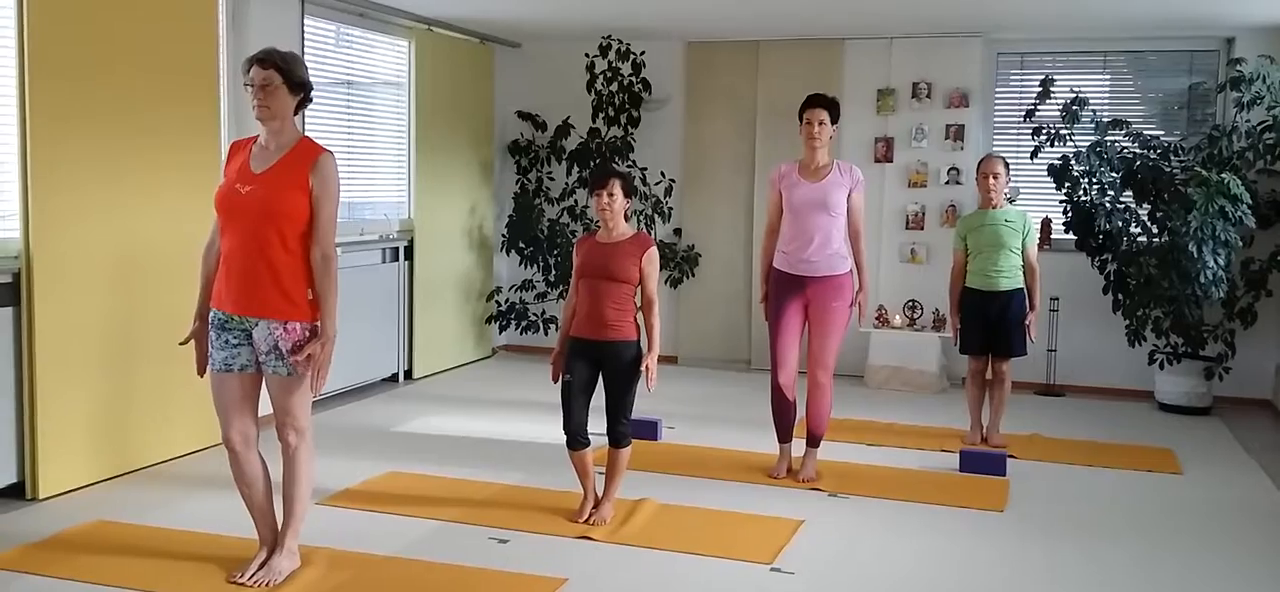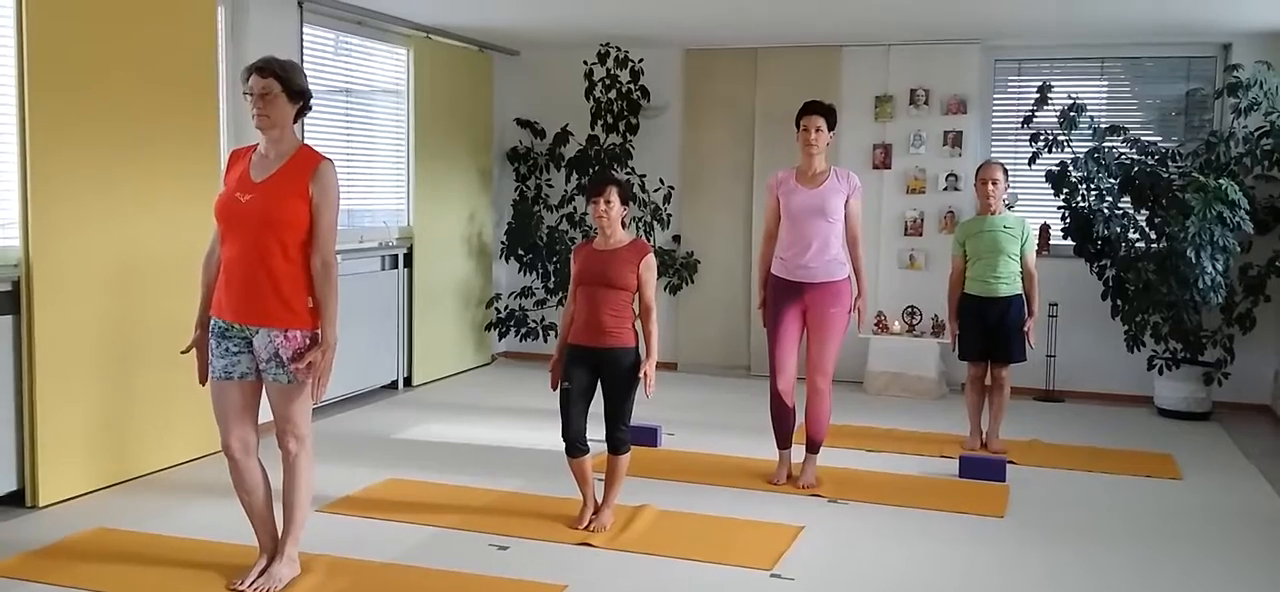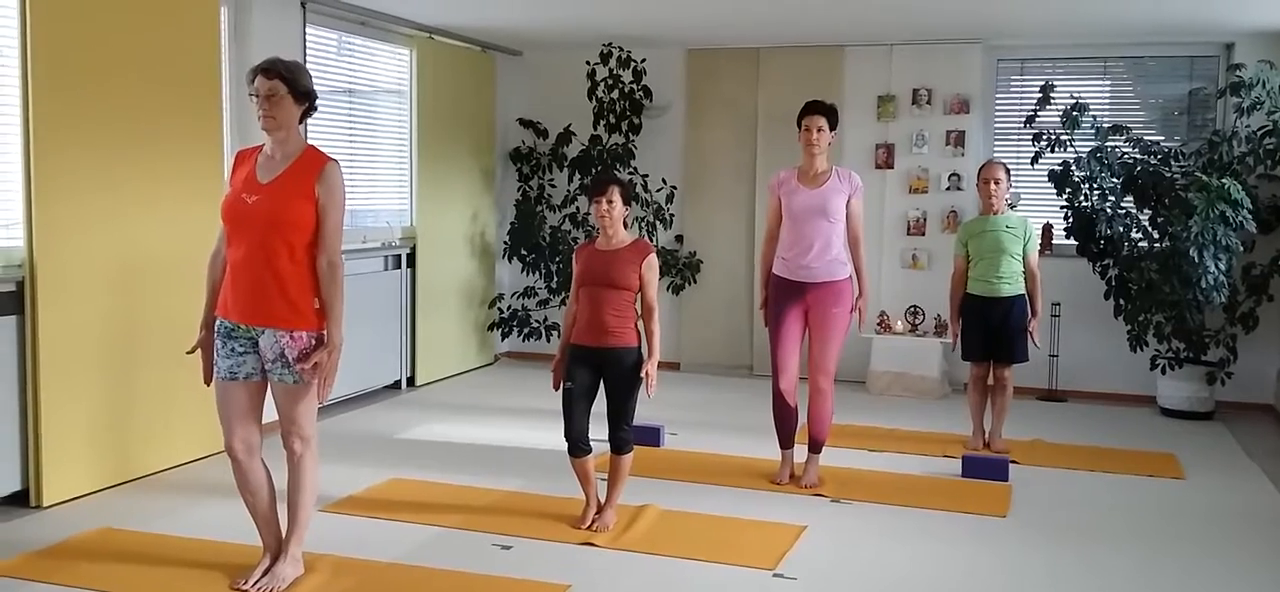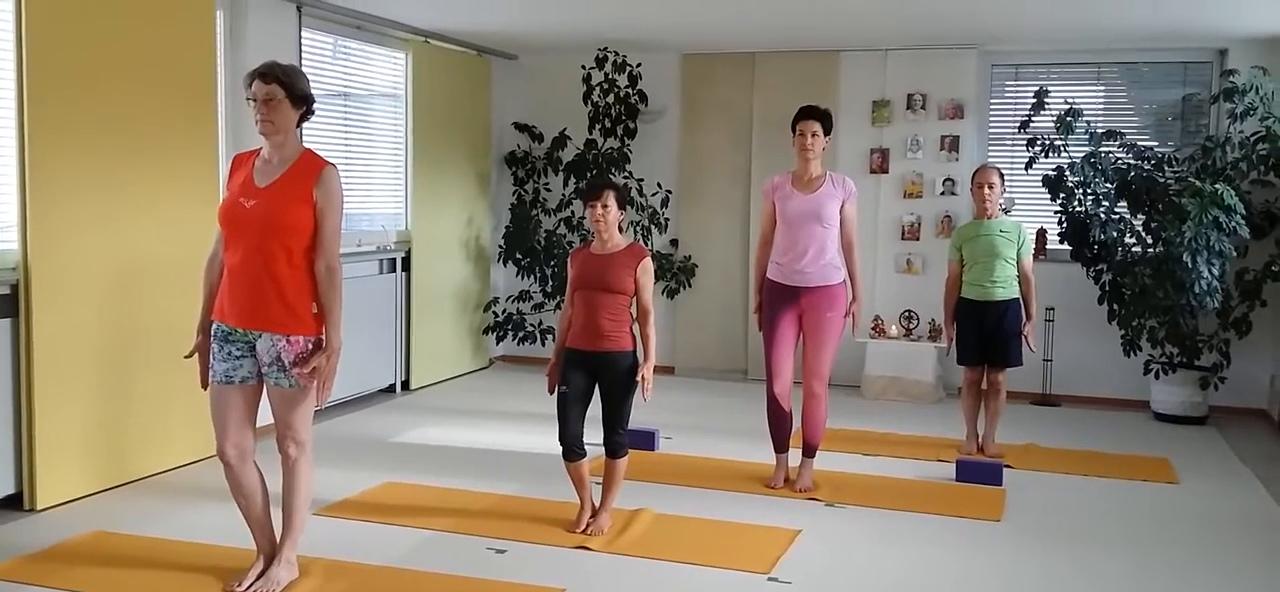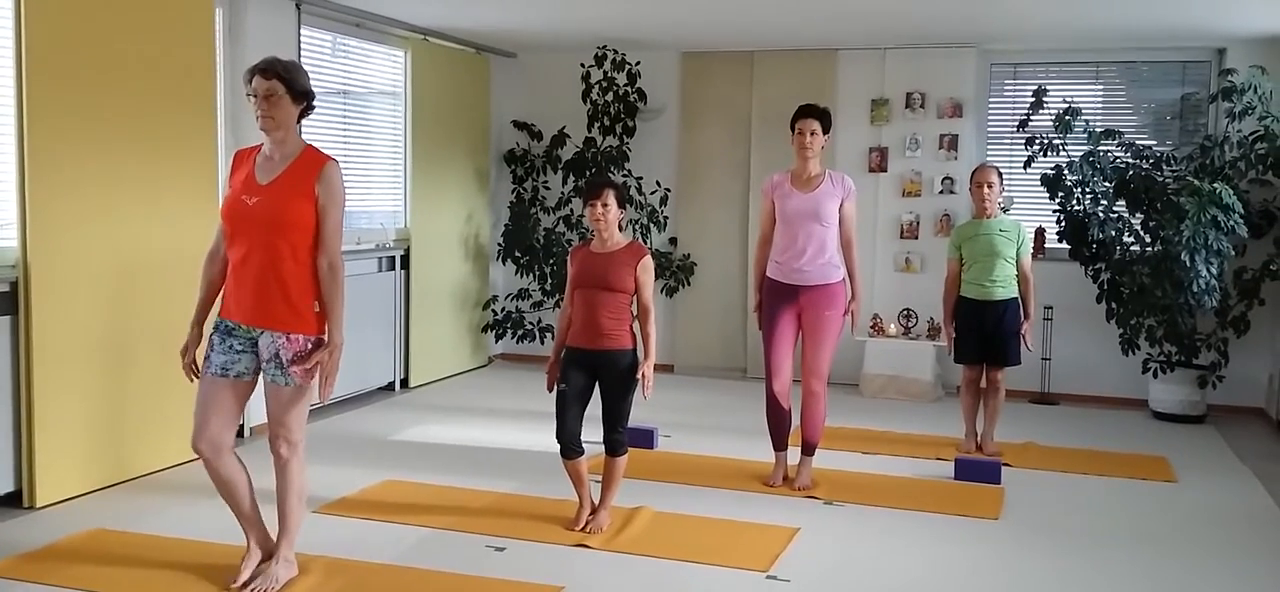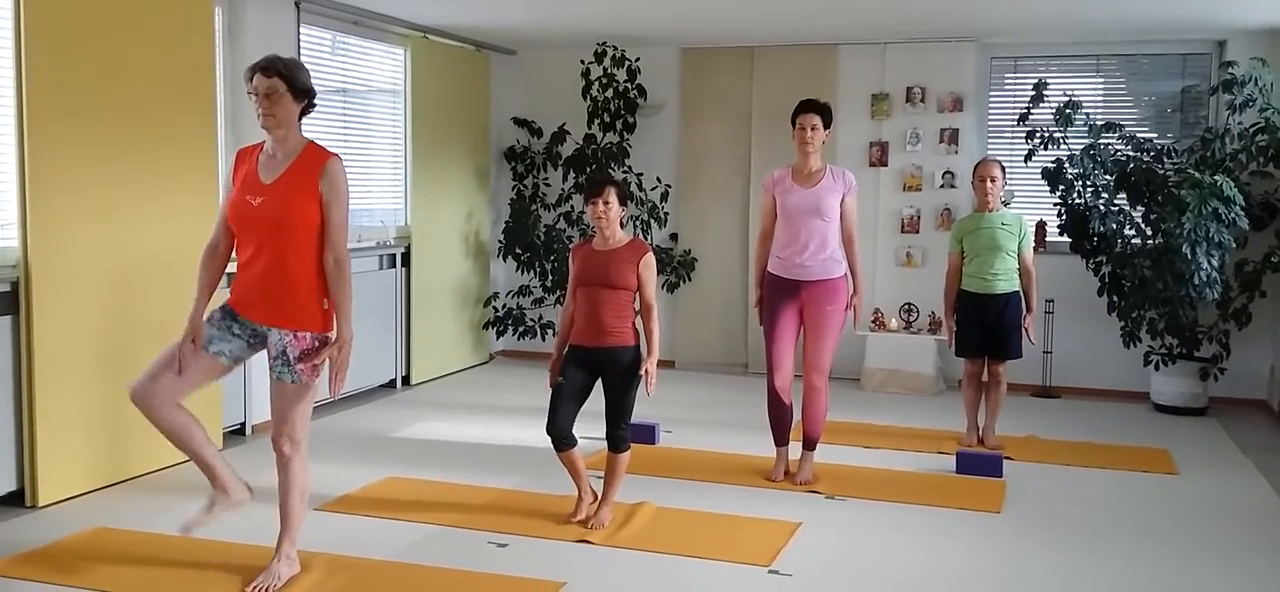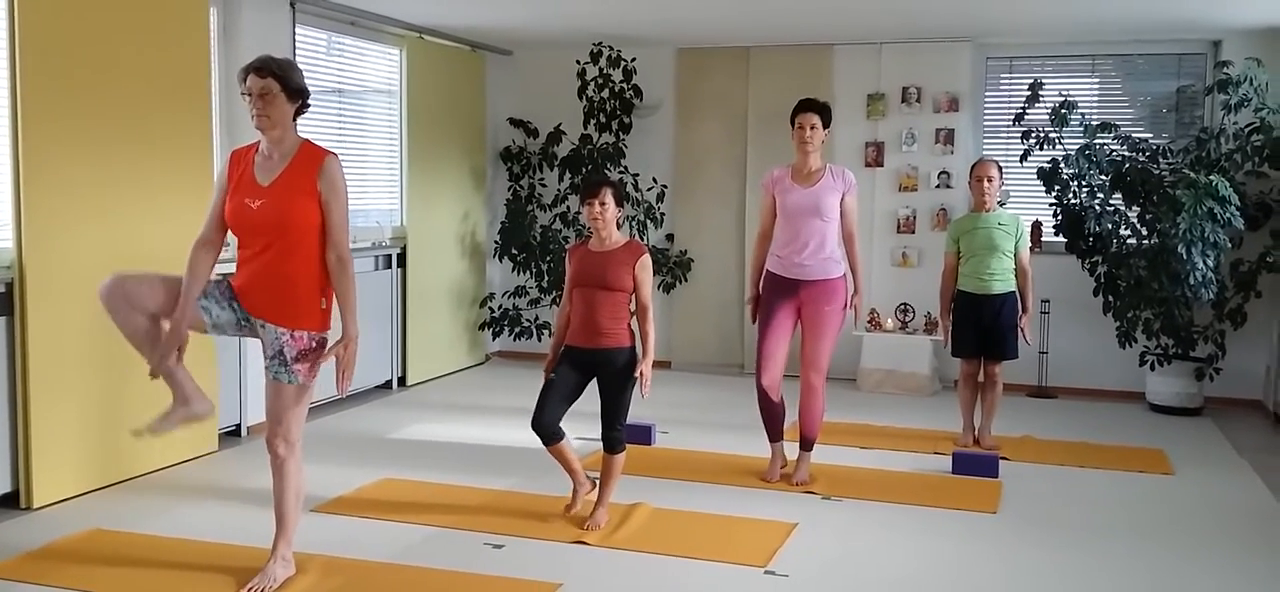
dt=0.3s
person 1, frame 1
left shoulder: (317, 162)
right shoulder: (236, 153)
left elbow: (323, 251)
right elbow: (218, 239)
left wrist: (328, 330)
right wrist: (201, 315)
left hip: (287, 319)
right hip: (230, 316)
left knee: (293, 434)
right knee: (236, 437)
left ankle: (288, 547)
right ankle: (266, 541)
person 1, frame 2
left shoulder: (316, 170)
right shoulder: (236, 161)
left elbow: (323, 259)
right elbow: (218, 248)
left wrist: (328, 338)
right wrist: (202, 322)
left hip: (287, 327)
right hip: (229, 325)
left knee: (293, 442)
right knee: (235, 445)
right ankle: (266, 549)
person 1, frame 3
left shoulder: (322, 171)
right shoulder: (241, 162)
left elbow: (329, 259)
right elbow: (223, 248)
left wrist: (334, 338)
right wrist: (207, 324)
left hip: (293, 327)
right hip: (235, 325)
left knee: (297, 442)
right knee: (239, 444)
right ankle: (271, 547)
person 1, frame 4
left shoulder: (320, 175)
right shoulder: (238, 166)
left elbow: (327, 264)
right elbow: (220, 254)
left wrist: (332, 343)
right wrist: (203, 328)
left hip: (291, 332)
right hip: (232, 329)
left knee: (292, 446)
right knee: (231, 449)
person 1, frame 5
left shoulder: (322, 171)
right shoulder: (241, 162)
left elbow: (330, 260)
right elbow: (220, 250)
left wrist: (335, 338)
right wrist: (196, 325)
left hip: (293, 328)
right hip: (236, 323)
left knee: (285, 444)
right knee: (208, 442)
right ankle: (258, 540)
person 1, frame 6
left shoulder: (325, 167)
right shoulder: (242, 161)
left elbow: (336, 255)
right elbow: (219, 246)
left wrist: (343, 333)
right wrist: (195, 317)
left hip: (299, 323)
right hip: (243, 312)
left knee: (288, 441)
right knee: (148, 393)
right ankle: (228, 485)
person 1, frame 7
left shoulder: (322, 166)
right shoulder: (236, 163)
left elbow: (339, 254)
right elbow: (207, 245)
left wrist: (350, 331)
right wrist: (178, 319)
left hip: (296, 319)
right hip: (241, 302)
left knee: (282, 440)
right knee: (118, 292)
right ankle: (188, 395)
person 2, frame 1
left shoulder: (849, 175)
right shoulder: (783, 174)
left elbow: (856, 233)
right elbow: (772, 231)
left wrist: (863, 284)
right wrist: (763, 281)
left hip: (832, 281)
right hip: (787, 279)
left knee: (820, 373)
right knee: (782, 372)
left ankle: (811, 455)
right ankle: (784, 452)
person 2, frame 2
left shoulder: (846, 182)
right shoulder: (780, 182)
left elbow: (854, 239)
right elbow: (769, 237)
left wrist: (862, 290)
right wrist: (761, 288)
left hip: (830, 287)
right hip: (785, 285)
left knee: (820, 379)
right knee: (781, 378)
left ankle: (810, 461)
right ankle: (783, 458)
person 2, frame 3
left shoulder: (848, 182)
right shoulder: (781, 181)
left elbow: (855, 238)
right elbow: (771, 237)
left wrist: (863, 290)
right wrist: (762, 287)
left hip: (832, 287)
right hip: (787, 285)
left knee: (821, 379)
right knee: (783, 378)
left ankle: (813, 461)
right ankle: (786, 458)
person 2, frame 4
left shoulder: (842, 187)
right shoulder: (776, 186)
left elbow: (849, 243)
right elbow: (765, 242)
left wrist: (856, 294)
right wrist: (756, 292)
left hip: (826, 292)
right hip: (781, 290)
left knee: (816, 383)
right knee: (777, 382)
left ankle: (807, 465)
right ankle: (781, 462)
person 2, frame 5
left shoulder: (841, 185)
right shoulder: (775, 185)
left elbow: (848, 242)
right elbow: (765, 240)
left wrist: (856, 293)
right wrist: (756, 291)
left hip: (825, 290)
right hip: (780, 289)
left knee: (815, 382)
right knee: (777, 381)
left ankle: (806, 463)
right ankle: (780, 460)
person 2, frame 6
left shoulder: (842, 180)
right shoulder: (776, 180)
left elbow: (849, 236)
right elbow: (765, 236)
left wrist: (857, 287)
right wrist: (758, 287)
left hip: (827, 285)
right hip: (782, 284)
left knee: (816, 377)
right knee: (778, 377)
left ankle: (807, 458)
right ankle: (781, 455)
person 2, frame 7
left shoulder: (842, 180)
right shoulder: (775, 179)
left elbow: (849, 236)
right elbow: (764, 235)
left wrist: (858, 287)
right wrist: (753, 286)
left hip: (826, 285)
right hip: (780, 283)
left knee: (814, 377)
right knee: (767, 375)
left ankle: (804, 459)
right ankle: (776, 452)
person 3, frame 1
left shoulder: (644, 247)
right shoulder: (583, 245)
left elbow: (650, 303)
right elbow: (573, 298)
left wrist: (652, 351)
right wrist: (560, 345)
left hip: (622, 346)
right hip: (581, 345)
left knee: (618, 425)
right knee: (573, 425)
left ankle: (608, 499)
right ankle: (588, 494)
person 3, frame 2
left shoulder: (641, 253)
right shoulder: (580, 252)
left elbow: (648, 310)
right elbow: (571, 305)
left wrist: (651, 358)
right wrist: (559, 352)
left hip: (620, 353)
right hip: (579, 352)
left knee: (617, 432)
right knee: (571, 432)
left ankle: (608, 506)
right ankle: (588, 501)
person 3, frame 3
left shoulder: (643, 253)
right shoulder: (582, 252)
left elbow: (650, 309)
right elbow: (573, 305)
left wrist: (653, 357)
right wrist: (561, 353)
left hip: (623, 353)
right hip: (582, 352)
left knee: (620, 432)
right knee: (574, 432)
left ankle: (611, 506)
right ankle: (591, 501)
person 3, frame 4
left shoulder: (638, 257)
right shoulder: (577, 256)
left elbow: (646, 313)
right elbow: (568, 309)
left wrist: (649, 361)
right wrist: (556, 356)
left hip: (619, 357)
right hip: (577, 356)
left knee: (615, 436)
right knee: (569, 436)
left ankle: (605, 510)
right ankle: (586, 505)
person 3, frame 5
left shoulder: (638, 256)
right shoulder: (577, 254)
left elbow: (646, 311)
right elbow: (568, 308)
left wrist: (649, 359)
right wrist: (555, 355)
left hip: (619, 355)
right hip: (578, 354)
left knee: (614, 434)
right knee: (566, 434)
left ankle: (604, 508)
right ankle: (585, 502)
person 3, frame 6
left shoulder: (640, 253)
right shoulder: (578, 252)
left elbow: (649, 307)
right elbow: (570, 305)
left wrist: (652, 356)
right wrist: (557, 352)
left hip: (621, 352)
right hip: (581, 352)
left knee: (617, 430)
right knee: (557, 426)
left ankle: (606, 504)
right ankle: (585, 494)
person 3, frame 7
left shoulder: (637, 254)
right shoulder: (575, 253)
left elbow: (645, 309)
right elbow: (566, 306)
left wrist: (647, 357)
right wrist: (553, 352)
left hip: (617, 354)
right hip: (576, 352)
left knee: (612, 431)
right knee: (543, 421)
left ankle: (602, 506)
right ankle: (581, 482)
person 4, frame 1
left shoulder: (1022, 220)
right shoulder: (966, 223)
left elbow: (1031, 266)
right elbow: (958, 269)
left wrist: (1033, 307)
right wrist: (954, 310)
left hip: (1010, 297)
right hip: (974, 297)
left knee: (1001, 367)
right knee: (976, 366)
left ankle: (994, 428)
right ankle: (975, 426)
person 4, frame 2
left shoulder: (1020, 226)
right shoulder: (965, 229)
left elbow: (1030, 273)
right elbow: (957, 275)
left wrist: (1032, 314)
right wrist: (952, 316)
left hip: (1009, 303)
right hip: (974, 303)
left knee: (1001, 373)
right knee: (975, 372)
left ankle: (994, 434)
right ankle: (975, 432)
person 4, frame 3
left shoulder: (1023, 226)
right shoulder: (967, 229)
left elbow: (1032, 273)
right elbow: (959, 275)
left wrist: (1035, 314)
right wrist: (954, 316)
left hip: (1012, 303)
right hip: (976, 303)
left knee: (1003, 374)
right knee: (978, 372)
left ankle: (996, 433)
right ankle: (977, 432)
person 4, frame 4
left shoulder: (1017, 230)
right shoulder: (961, 233)
left elbow: (1026, 277)
right elbow: (953, 280)
left wrist: (1030, 318)
right wrist: (948, 320)
left hip: (1006, 308)
right hip: (970, 307)
left knee: (997, 378)
right knee: (972, 376)
left ankle: (989, 437)
right ankle: (971, 436)
person 4, frame 5
left shoulder: (1016, 229)
right shoulder: (960, 232)
left elbow: (1025, 276)
right elbow: (952, 279)
left wrist: (1028, 317)
right wrist: (948, 319)
left hip: (1005, 307)
right hip: (969, 306)
left knee: (996, 376)
right knee: (970, 374)
left ankle: (988, 436)
right ankle: (970, 434)
person 4, frame 6
left shoulder: (1018, 223)
right shoulder: (962, 226)
left elbow: (1027, 269)
right elbow: (954, 272)
left wrist: (1030, 310)
right wrist: (948, 313)
left hip: (1006, 300)
right hip: (971, 300)
left knee: (997, 370)
right knee: (972, 368)
left ankle: (990, 429)
right ankle: (971, 428)
person 4, frame 7
left shoulder: (1015, 224)
right shoulder: (958, 226)
left elbow: (1024, 270)
right elbow: (949, 272)
left wrist: (1026, 311)
right wrist: (944, 312)
left hip: (1003, 301)
right hip: (967, 300)
left knee: (993, 370)
right knee: (968, 369)
left ankle: (985, 430)
right ankle: (967, 428)
